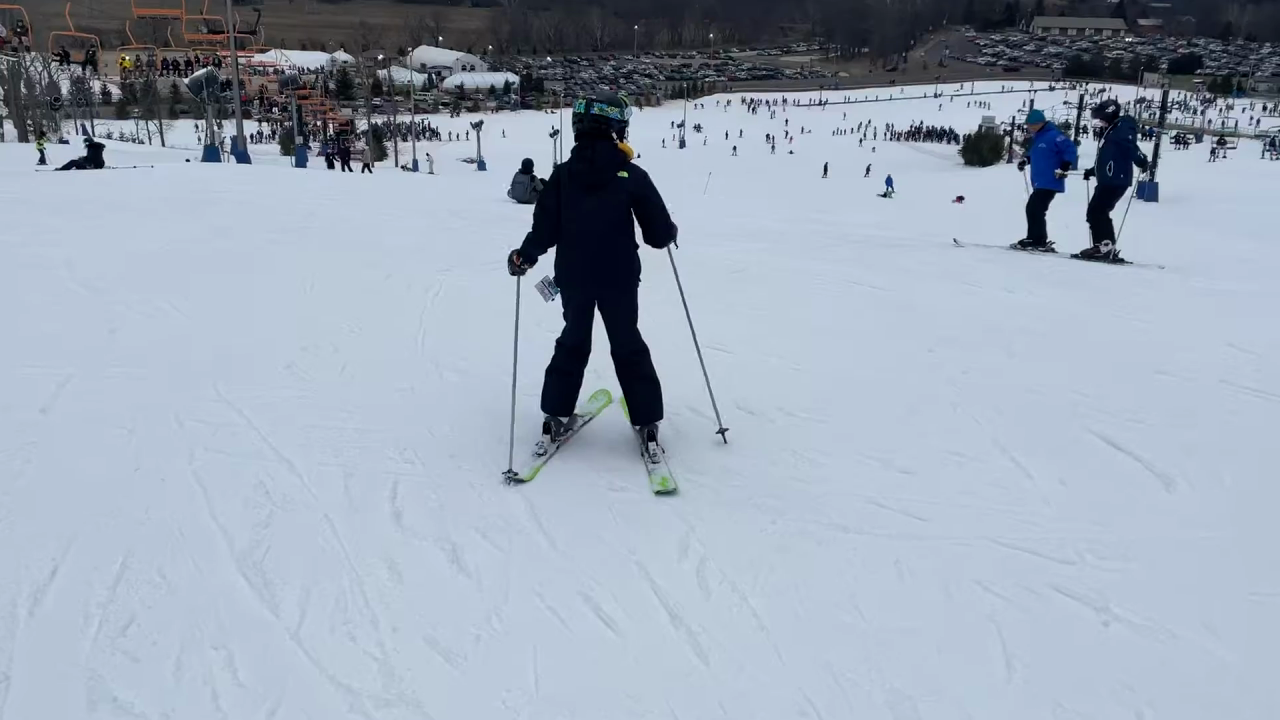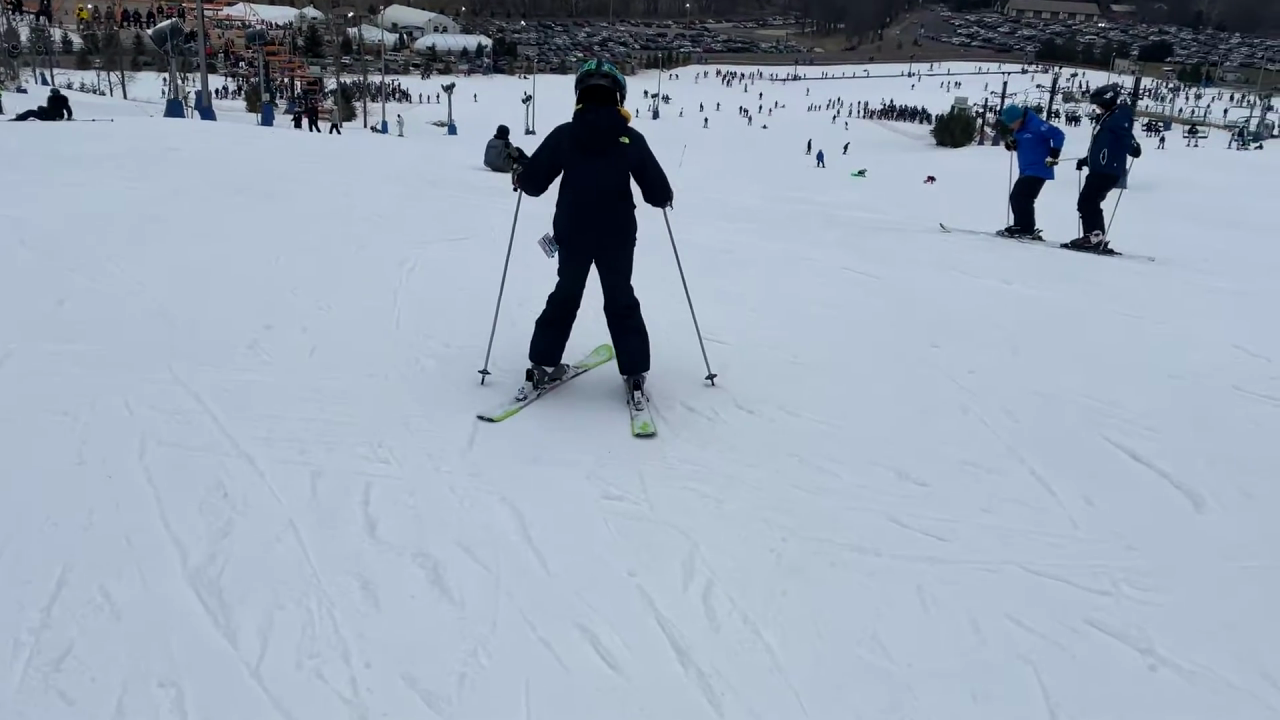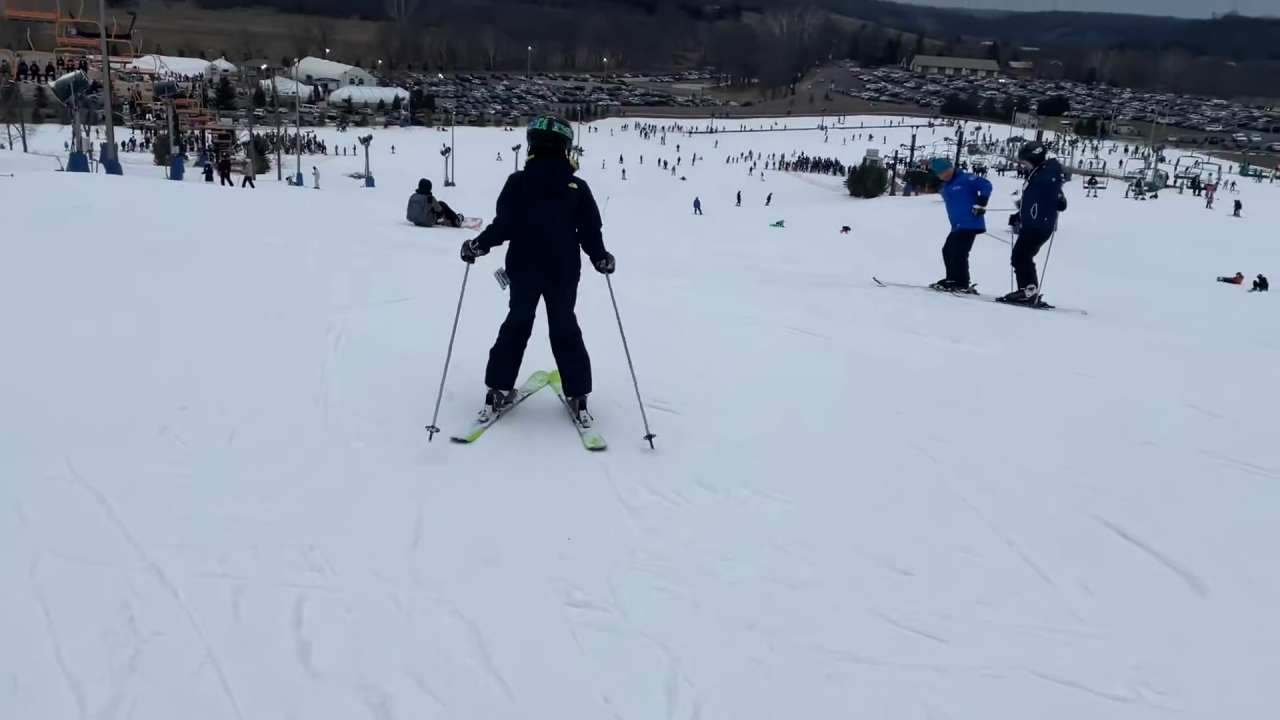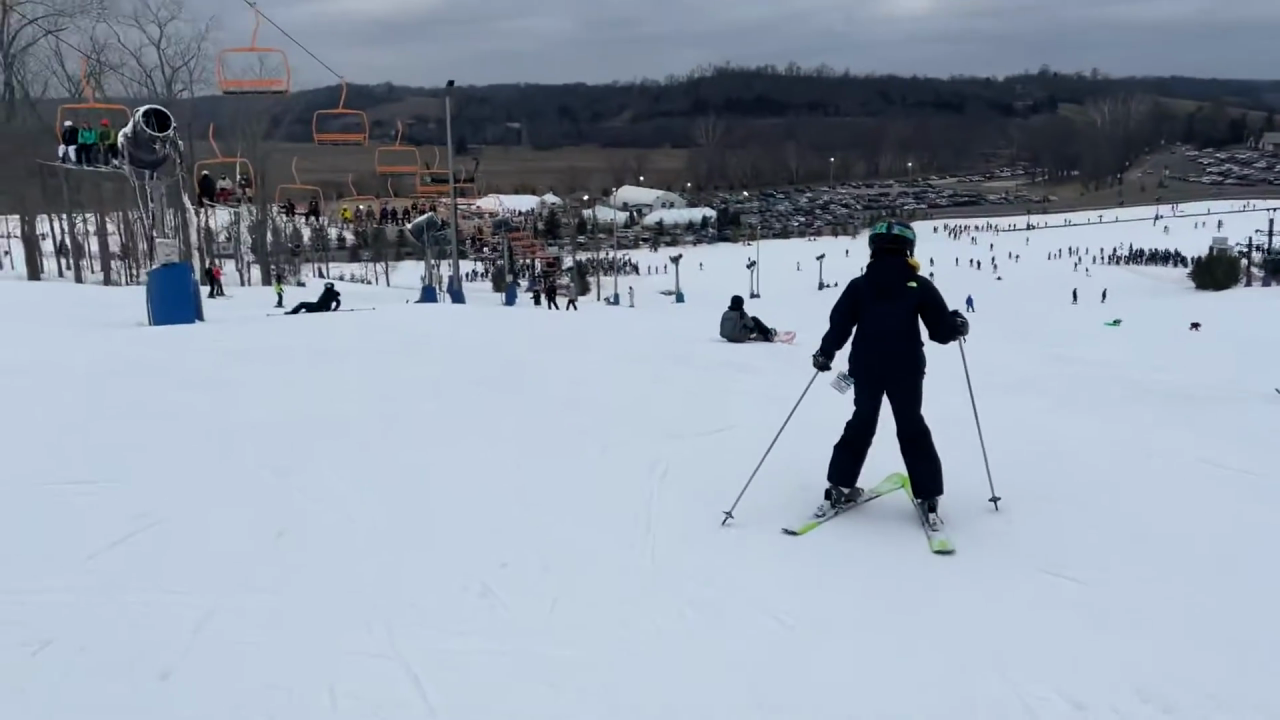
dt=1s
person 1, frame 1
left shoulder: (563, 173)
right shoulder: (632, 174)
left elbow: (545, 228)
right elbow: (658, 232)
left wrist: (524, 256)
right wrist: (669, 234)
left hip: (573, 275)
right hip: (619, 277)
left knee: (573, 341)
right knee: (628, 346)
left ankle: (557, 414)
right ankle: (646, 422)
person 1, frame 2
left shoulder: (563, 135)
right shoulder: (631, 138)
left elbow: (533, 181)
right elbow: (657, 190)
left wrist: (520, 178)
right wrist: (665, 198)
left hip: (572, 234)
right hip: (617, 236)
left knee: (565, 296)
right knee: (621, 301)
left ankle: (543, 365)
right ankle: (634, 373)
person 1, frame 3
left shoulder: (518, 181)
right shoulder: (577, 186)
left elbow: (505, 224)
right elbow: (590, 232)
left wrist: (477, 245)
right wrist: (601, 258)
left hip: (524, 270)
right hip: (563, 272)
left knee: (516, 326)
right knee: (565, 330)
left ankle: (499, 390)
right ankle: (578, 397)
person 1, frame 4
left shoulder: (859, 285)
right shoulder: (919, 285)
left elbow: (839, 325)
right elbow: (942, 330)
left wrist: (825, 353)
right wrist: (958, 325)
left hip: (865, 370)
right hip: (906, 371)
left knee: (861, 424)
right knee: (912, 429)
left ankle: (839, 488)
right ankle: (928, 498)
